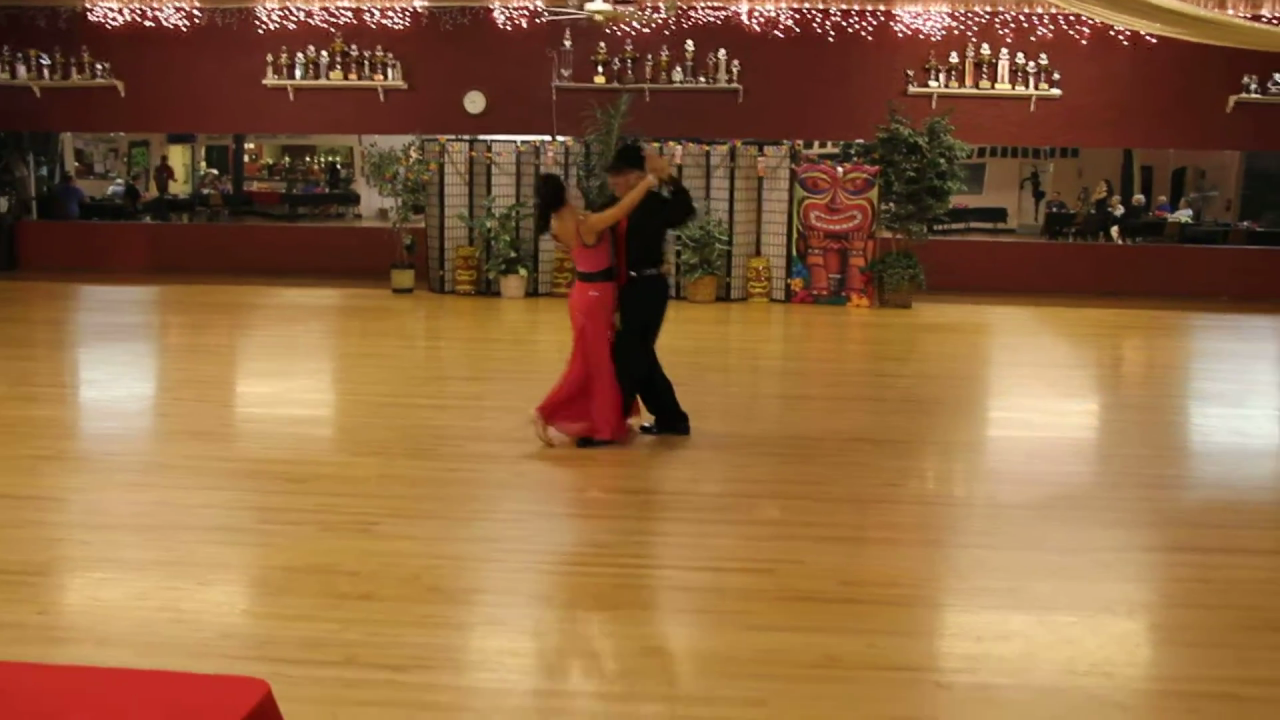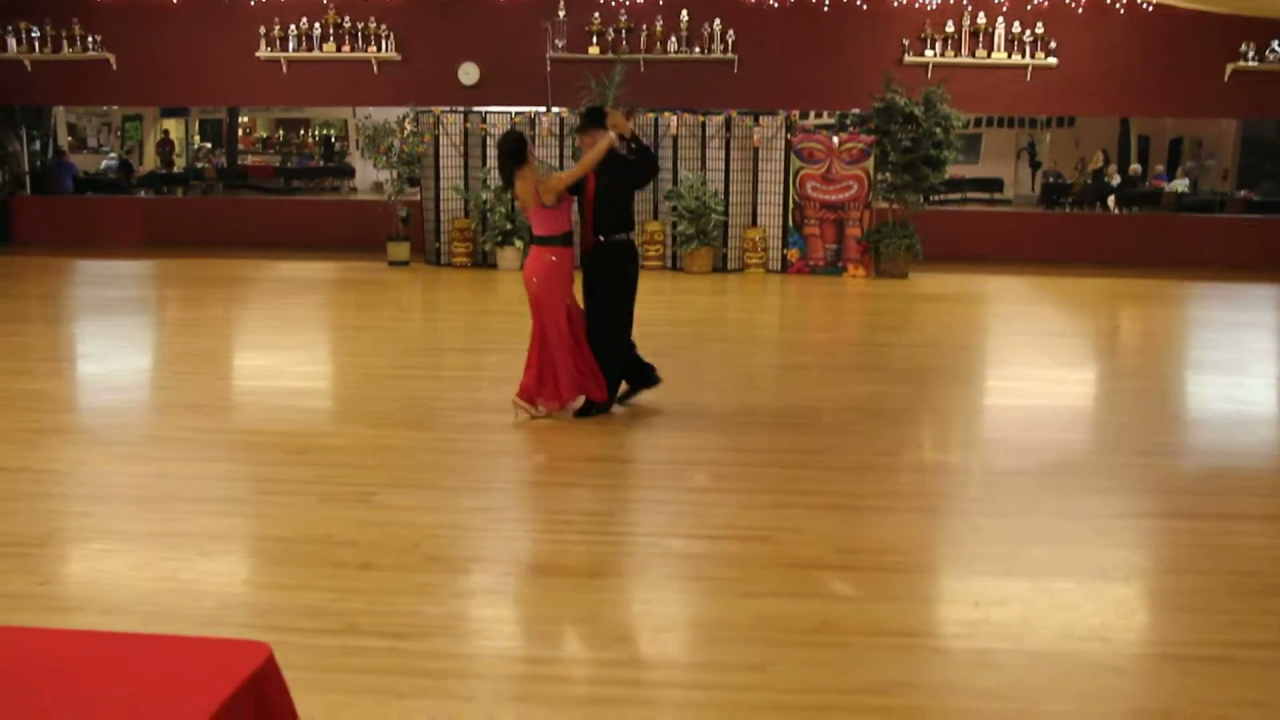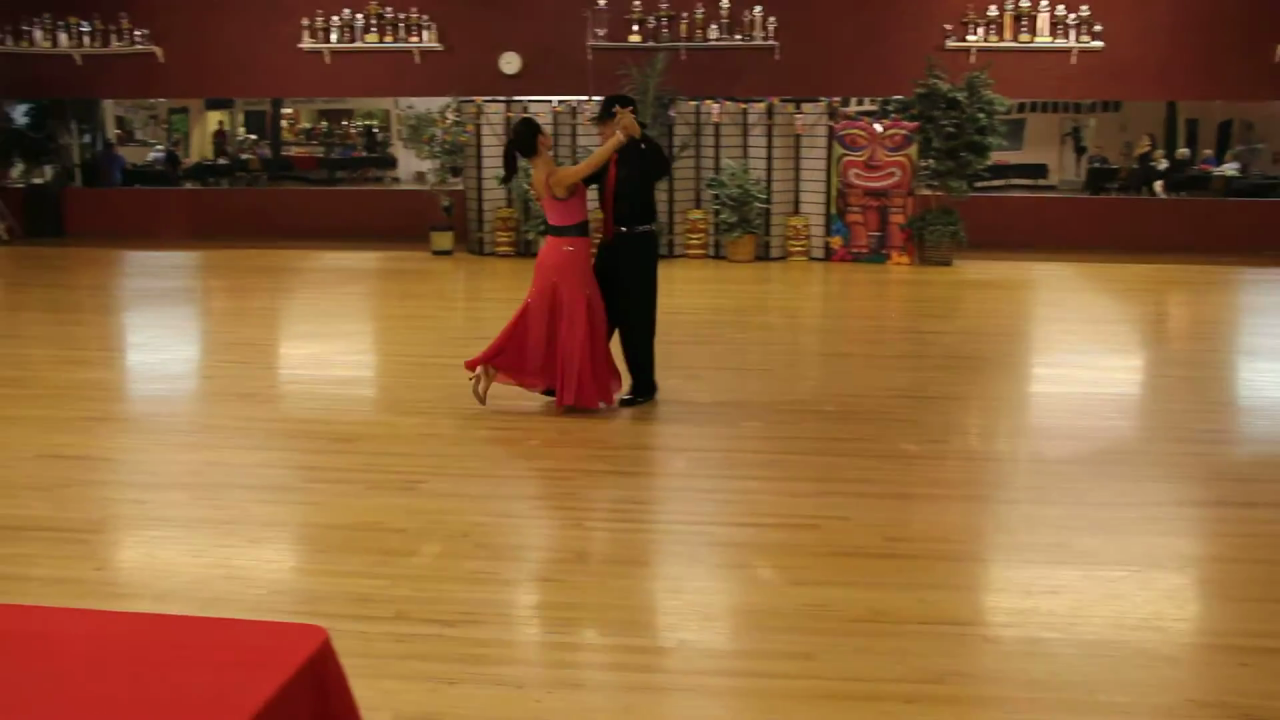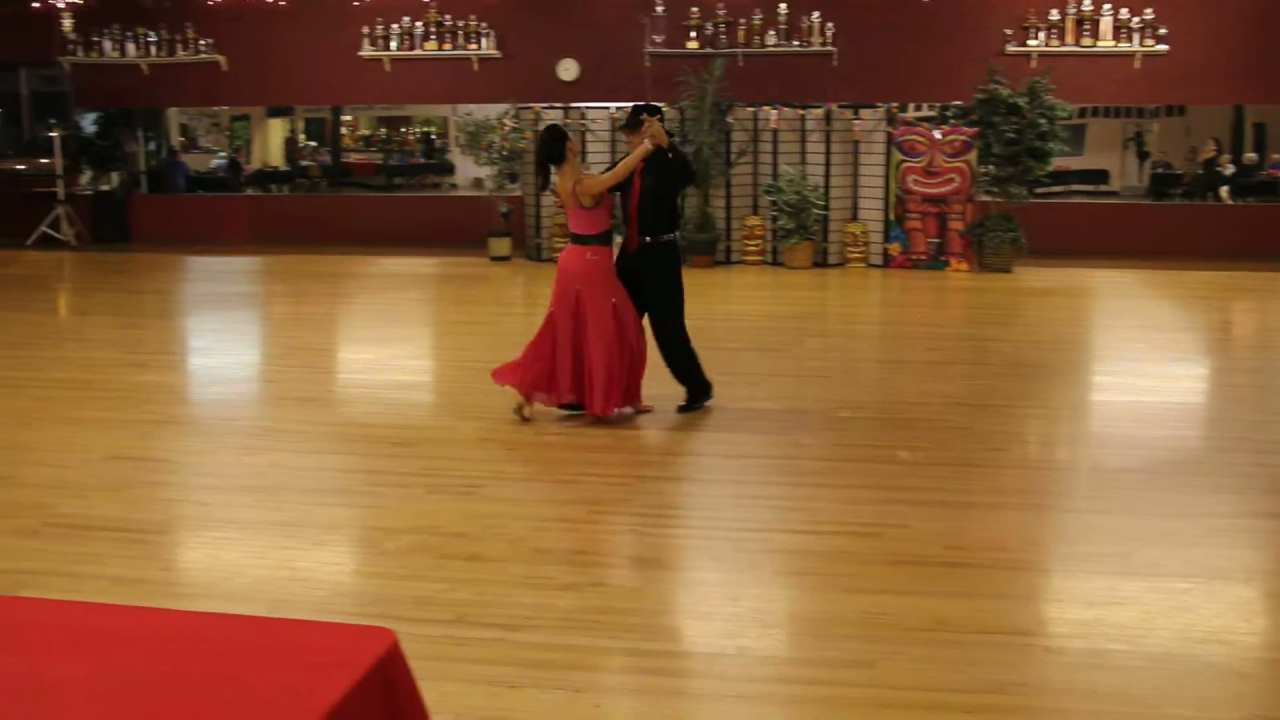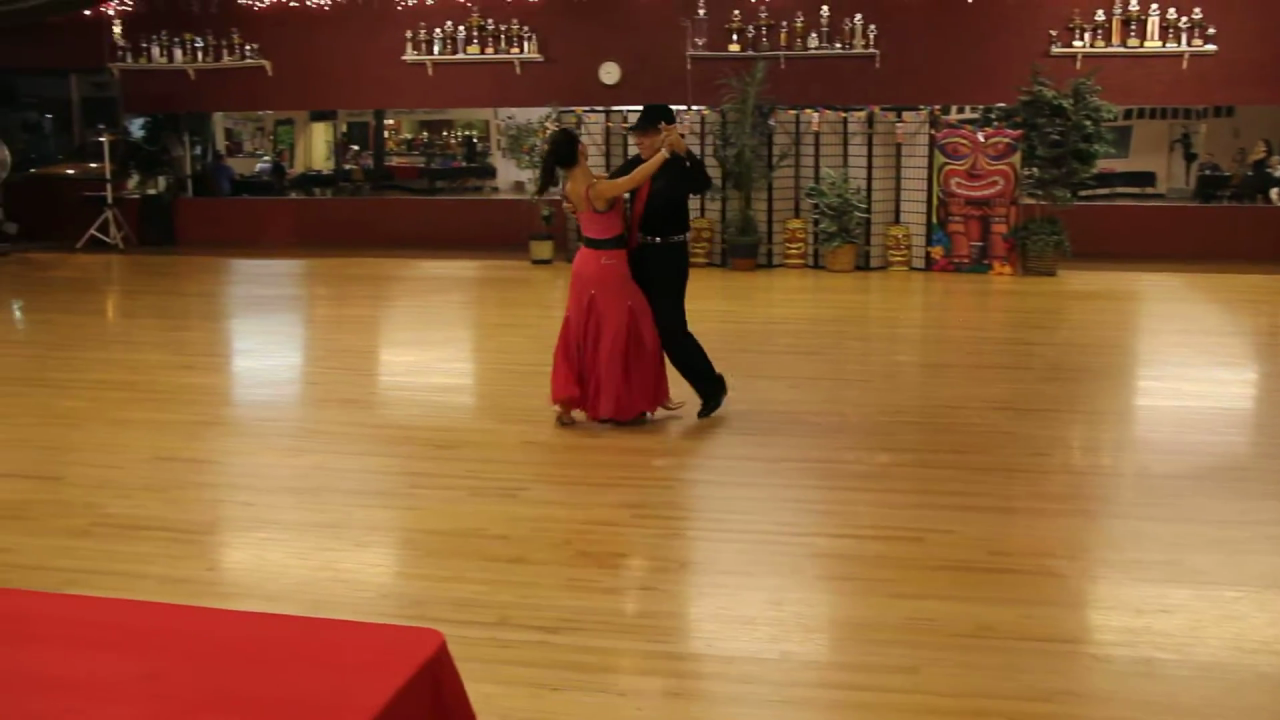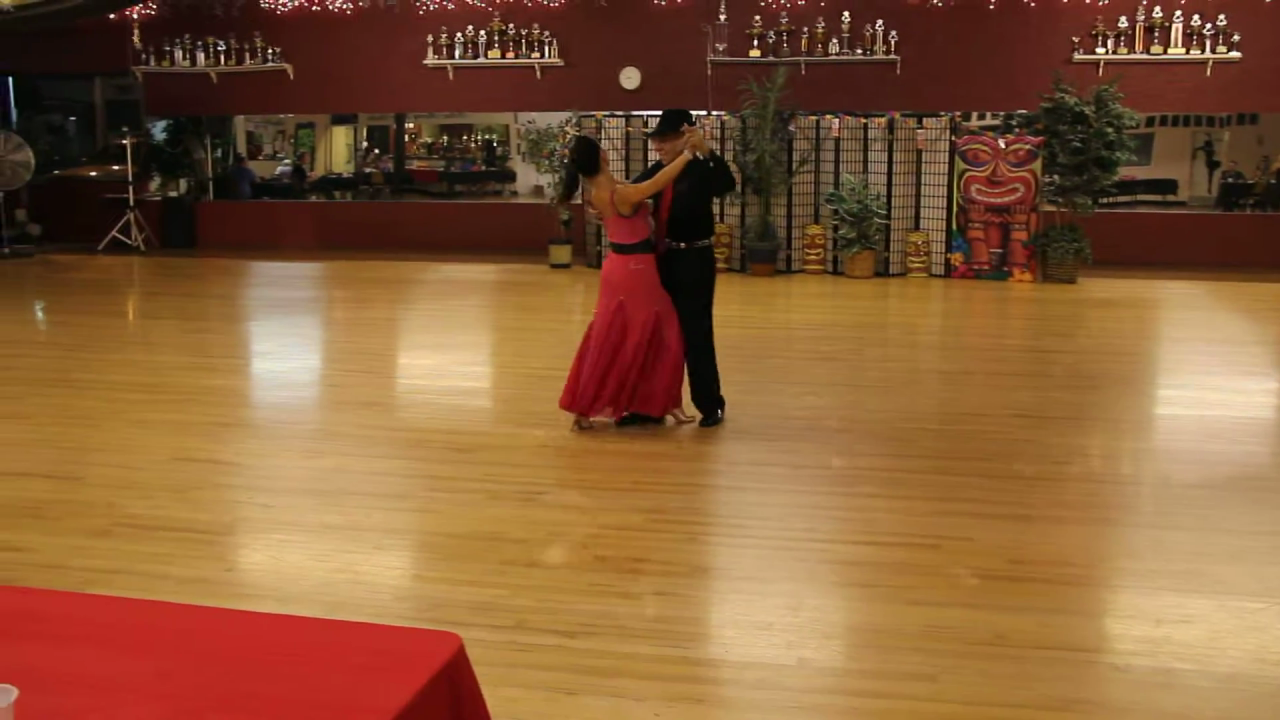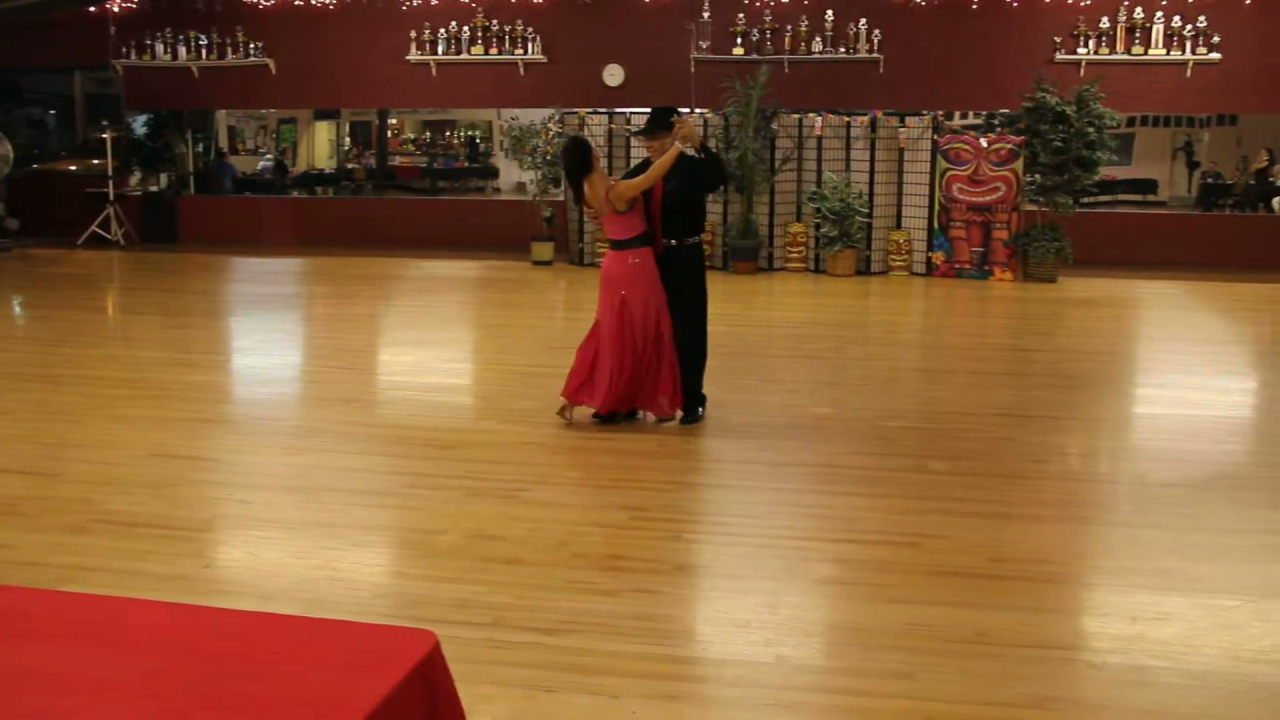
dt=0.3s
person 1, frame 1
left shoulder: (654, 204)
left elbow: (684, 212)
left wrist: (668, 179)
left hip: (648, 288)
right hip: (629, 287)
left knee: (626, 357)
right knee: (639, 357)
right ankle: (671, 417)
person 1, frame 2
left shoulder: (621, 166)
right shoulder: (585, 169)
left elbow: (648, 169)
left wrist: (629, 135)
left hip: (617, 253)
right hip: (593, 253)
left knee: (611, 324)
right knee: (598, 322)
left ankle: (602, 395)
right ankle: (640, 373)
person 1, frame 3
left shoulder: (639, 157)
right shoulder: (606, 158)
left elbow: (662, 166)
left wrist: (637, 134)
left hip: (637, 244)
right hip: (611, 243)
left knee: (635, 317)
left ankle: (644, 385)
person 1, frame 4
left shoulder: (667, 165)
left elbow: (687, 177)
left wrist: (665, 144)
left hip: (660, 254)
right hip: (630, 252)
left knee: (667, 327)
left ankle: (698, 388)
person 1, frame 5
left shoulder: (675, 168)
right shoulder: (635, 165)
left elbow: (701, 183)
left wrist: (682, 150)
right wrist: (577, 203)
left hip: (668, 255)
right hip: (639, 253)
left knee: (667, 327)
left ankle: (711, 385)
person 1, frame 6
left shoulder: (700, 171)
right shoulder: (656, 171)
left elbow: (726, 184)
left wrist: (706, 151)
left hip: (695, 260)
right hip: (663, 258)
left knee: (695, 333)
left ankle: (711, 403)
person 1, frame 7
left shoulder: (692, 167)
right shoulder: (644, 169)
left elbow: (718, 178)
left wrist: (698, 143)
left hip: (685, 257)
right hip: (653, 256)
left knee: (688, 330)
left ankle: (692, 400)
person 2, frame 1
left shoulder: (558, 226)
right shoulder: (588, 225)
right elbow: (624, 206)
right wrist: (652, 177)
left hip: (584, 293)
right hip: (597, 295)
left knee: (594, 361)
right knee: (597, 363)
person 2, frame 2
left shoulder: (519, 187)
right shoulder: (547, 185)
right elbow: (584, 165)
left hip: (539, 261)
right hip: (553, 264)
left knee: (553, 330)
right knee: (557, 331)
left ankle: (541, 393)
right ankle: (531, 395)
person 2, frame 3
left shoulder: (540, 174)
right shoulder: (558, 177)
left elbow: (581, 176)
right elbow: (594, 162)
right wrist: (622, 134)
left hip: (554, 251)
right hip: (571, 254)
left knee: (539, 318)
right knee: (579, 322)
left ankle: (490, 367)
right ankle: (576, 393)
person 2, frame 4
left shoulder: (562, 183)
right shoulder: (585, 185)
left elbow: (604, 184)
right elbow: (619, 173)
right wrist: (648, 145)
left hip: (572, 259)
right hip: (593, 263)
left knee: (561, 329)
right knee: (616, 328)
left ankle: (528, 393)
right ankle: (616, 397)
person 2, frame 5
left shoulder: (571, 188)
right shoulder: (598, 189)
right elbow: (635, 179)
right wrist: (666, 151)
left hip: (586, 264)
right hip: (609, 266)
left knee: (580, 334)
right knee: (633, 331)
left ankle: (566, 403)
right ankle: (646, 399)
person 2, frame 6
left shoulder: (594, 194)
right shoulder: (623, 194)
right elbow: (660, 181)
right wrist: (688, 153)
left hip: (615, 268)
right hip: (638, 271)
left knee: (605, 340)
right knee: (663, 338)
left ankle: (583, 408)
right ankle: (664, 405)
person 2, frame 7
left shoulder: (589, 193)
right shoulder: (617, 191)
right elbow: (653, 174)
right wrist: (679, 145)
left hip: (615, 264)
right hip: (636, 266)
left knee: (610, 335)
right knee: (649, 335)
left ankle: (575, 396)
right ankle: (655, 402)
